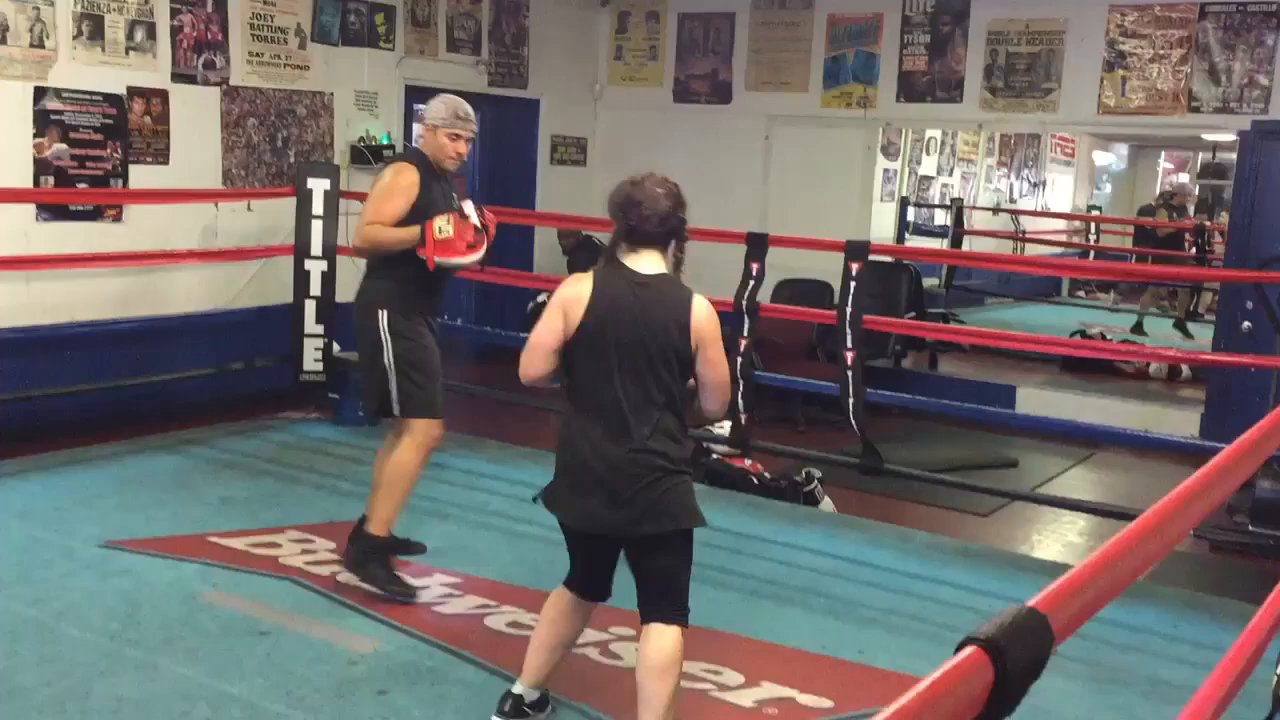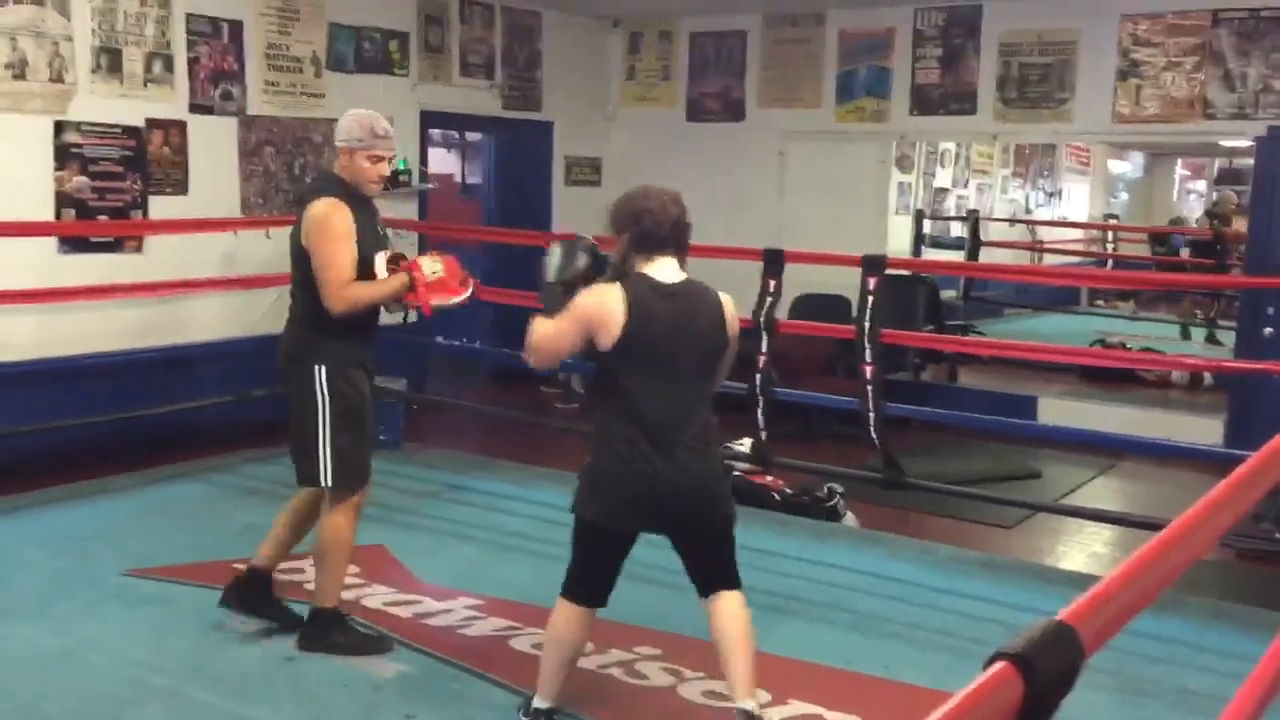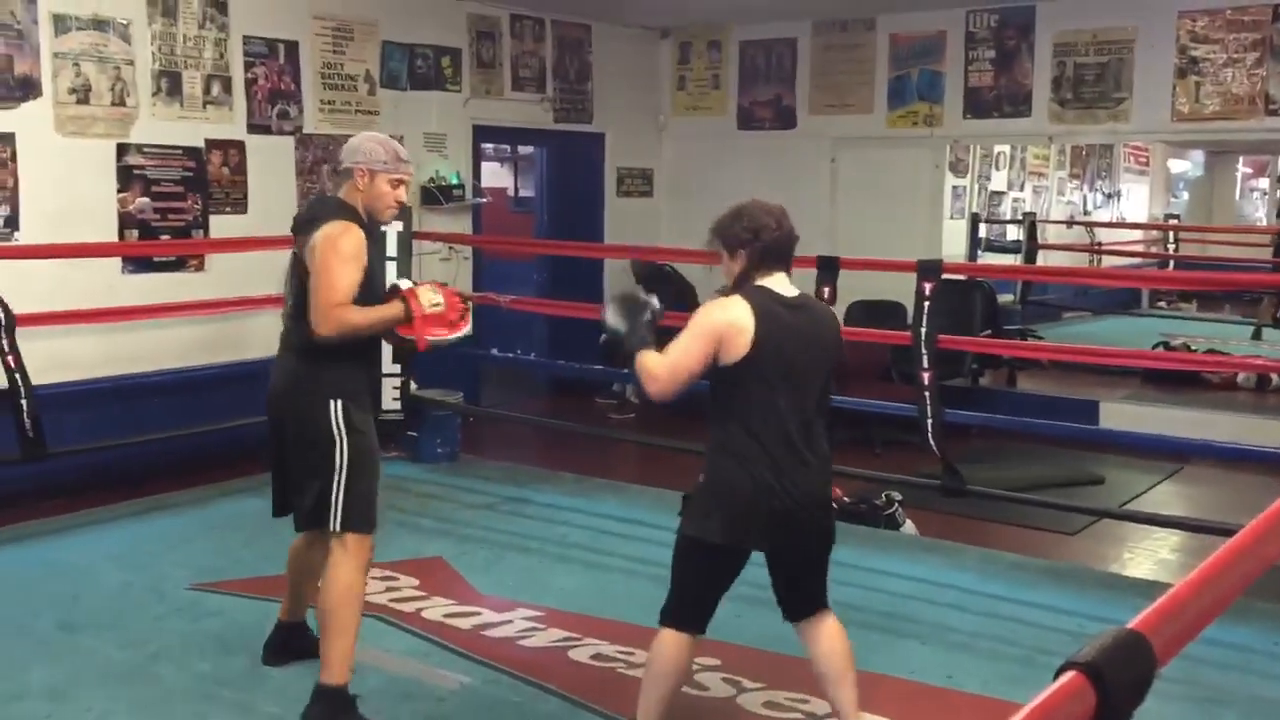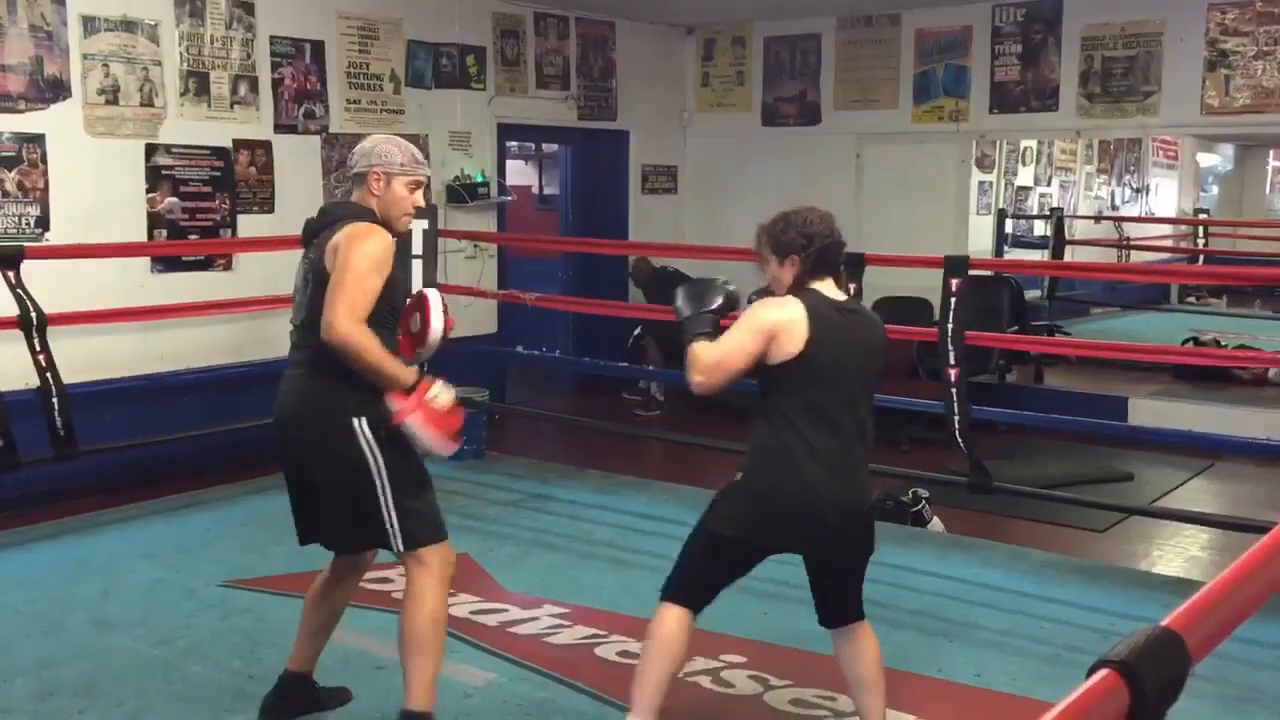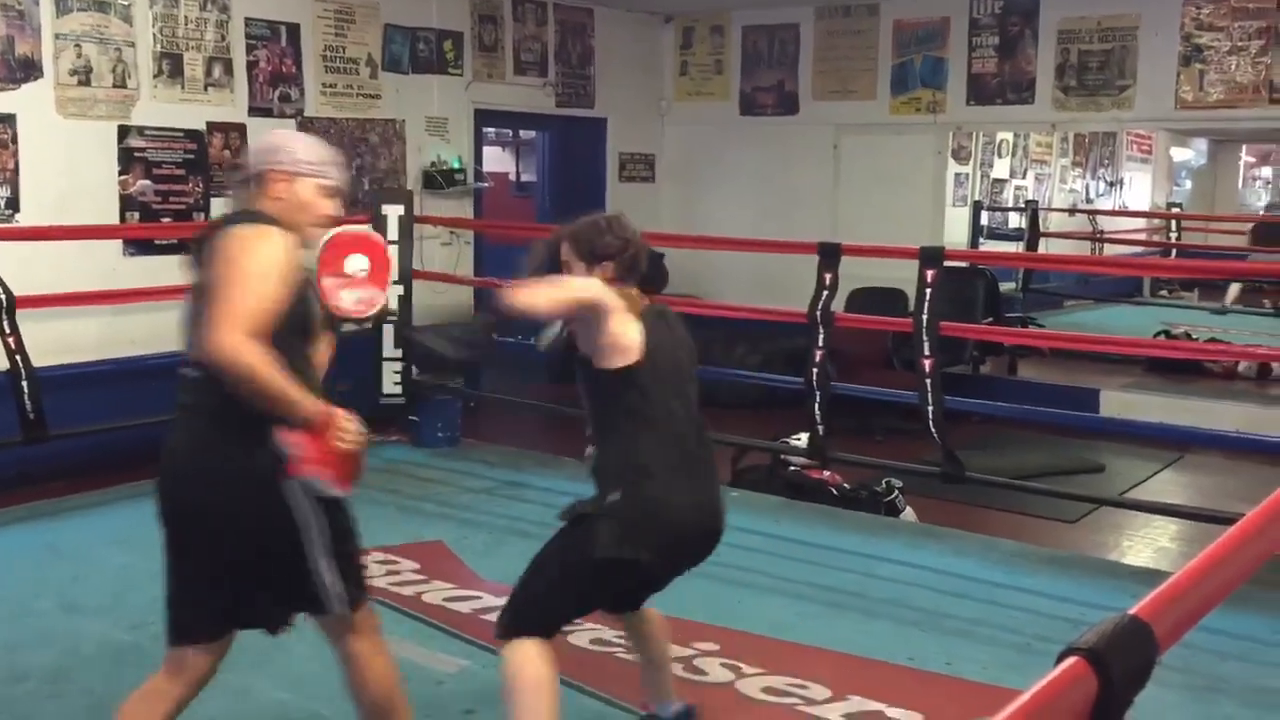
dt=0.7s
person 1, frame 1
left shoulder: (445, 183)
right shoulder: (404, 174)
left elbow: (448, 250)
right elbow: (364, 237)
left wrist: (473, 233)
right wrist: (426, 233)
left hip: (417, 314)
right hip: (390, 314)
left knee: (410, 426)
right knee: (423, 427)
left ankle: (376, 527)
right ankle: (368, 546)
person 1, frame 2
left shoulder: (358, 205)
right shoulder: (331, 209)
right elbow: (338, 298)
left wrist: (396, 279)
right wrist: (408, 280)
left hip: (340, 361)
right hip: (326, 364)
left knee: (328, 485)
right knee: (347, 493)
left ankle: (254, 581)
right ankle: (325, 622)
person 1, frame 3
left shoulder: (329, 227)
right shoulder: (342, 233)
right elbow: (329, 321)
left wrist: (387, 312)
right wrist: (402, 307)
left hip: (302, 391)
right hip: (326, 398)
left knee: (317, 524)
right knee: (349, 541)
left ankle: (290, 634)
person 1, frame 4
left shoulder: (336, 233)
right shoulder: (369, 237)
right elbow: (340, 330)
left wrist: (404, 341)
right wrist: (410, 381)
left hip: (311, 411)
right hip: (344, 415)
left knee: (353, 556)
right knee: (431, 558)
person 1, frame 5
left shoulder: (264, 249)
right shoulder: (258, 243)
right elbow: (229, 350)
left wrist: (326, 316)
right wrist: (319, 415)
left hip: (194, 469)
right hip: (258, 471)
left knee: (188, 663)
right knee: (354, 623)
person 2, frame 1
left shoulder: (579, 290)
right shoulder: (696, 310)
left elbow: (532, 370)
right elbow: (714, 405)
left hip: (583, 473)
right hip: (656, 480)
left knee: (582, 588)
right knee: (664, 616)
person 2, frame 2
left shoulder: (604, 301)
right shoulder: (720, 308)
left elbow: (539, 353)
left wrist: (555, 298)
left hip: (619, 477)
right hip: (696, 478)
left knee: (580, 593)
right knee: (722, 588)
person 2, frame 3
left shoulder: (726, 314)
right shoulder: (825, 320)
left elbow: (660, 384)
left wrist: (637, 333)
left hip: (732, 492)
right hip: (806, 493)
left knee: (683, 619)
right knee: (812, 612)
person 2, frame 4
left shoulder: (776, 313)
right shoulder: (871, 326)
left elbow: (703, 376)
left wrist: (698, 321)
left hip: (770, 490)
right hip: (846, 499)
left knee: (680, 598)
right knee: (847, 618)
person 2, frame 5
left shoulder: (609, 312)
right shoulder: (668, 331)
left elbow: (564, 294)
left hip: (643, 509)
right hip: (695, 511)
left knee: (522, 628)
right knee: (620, 596)
